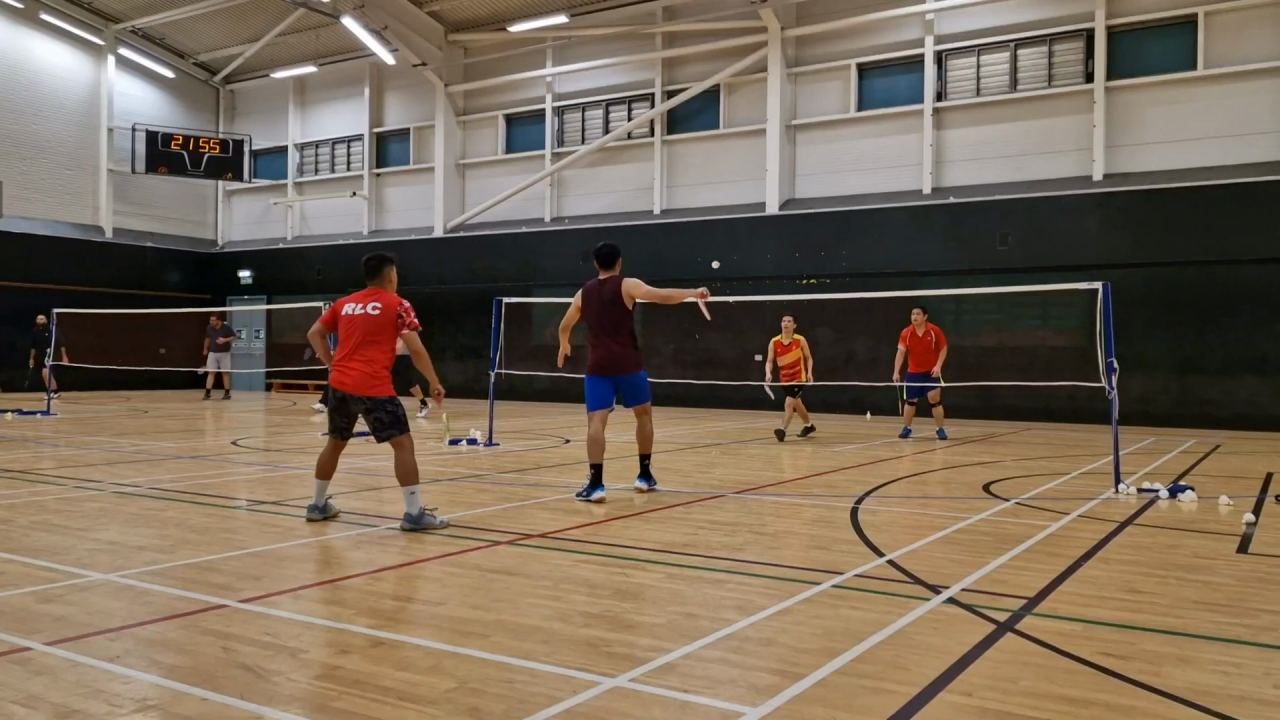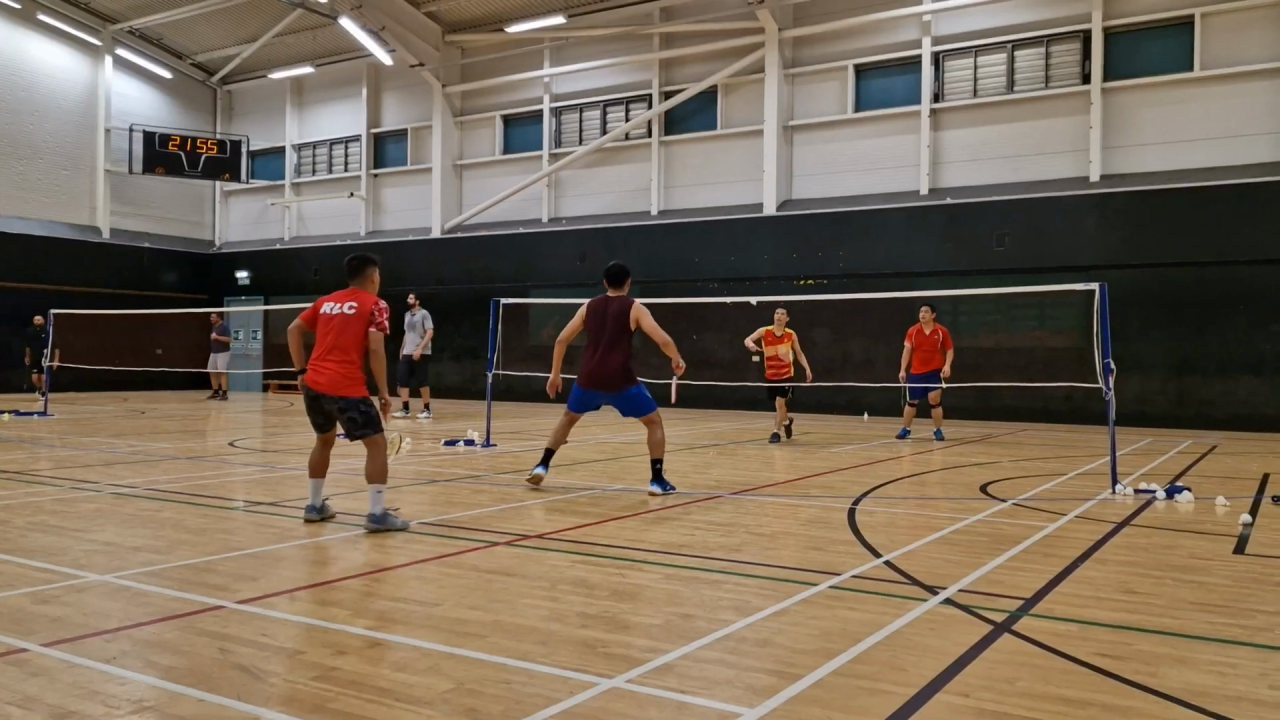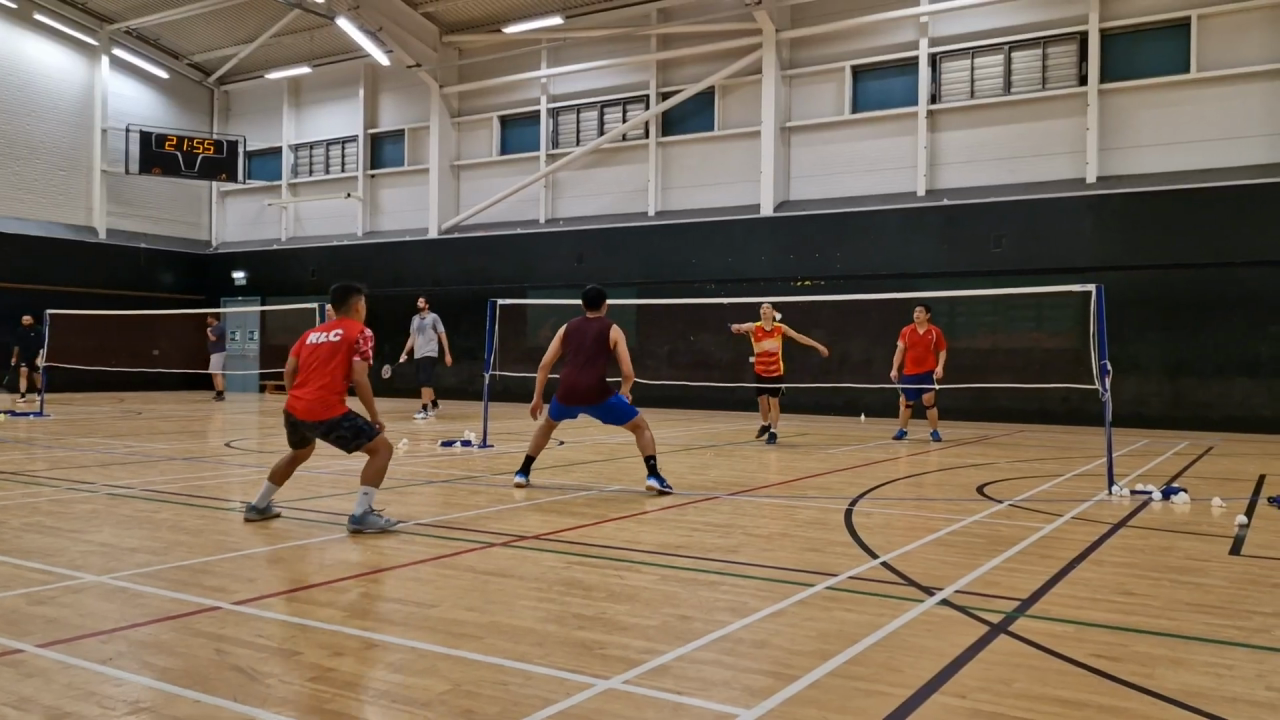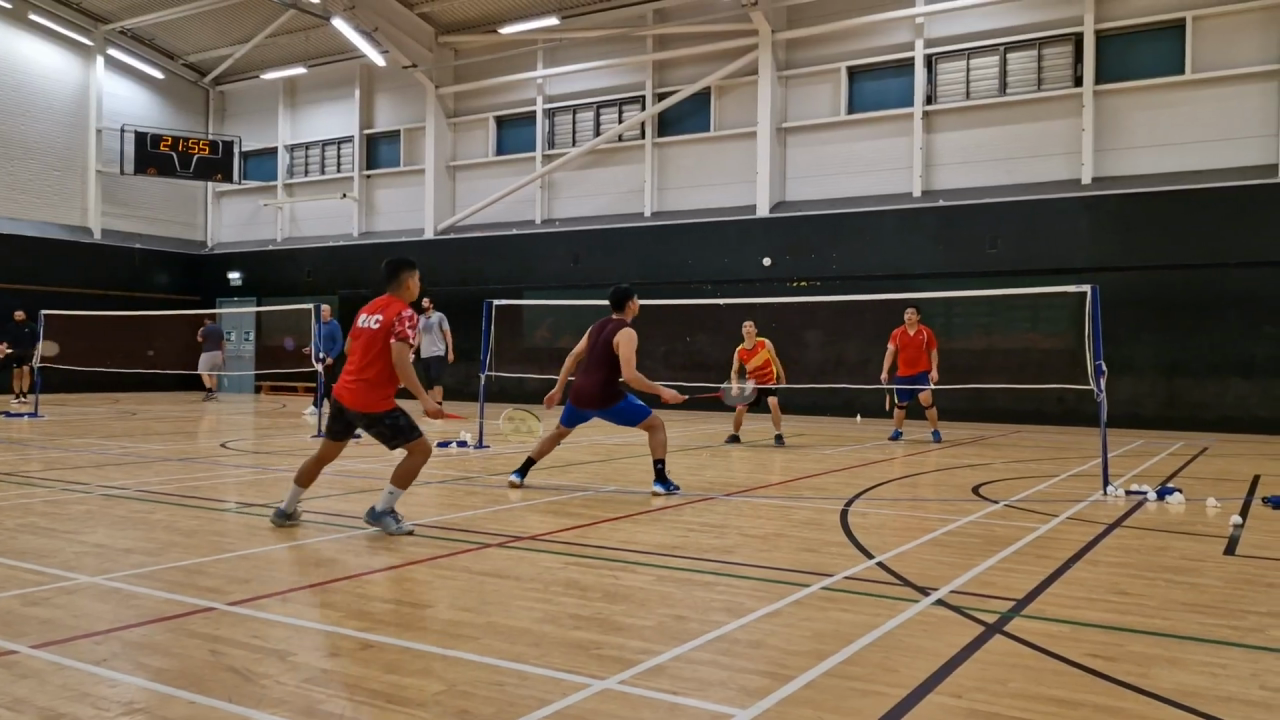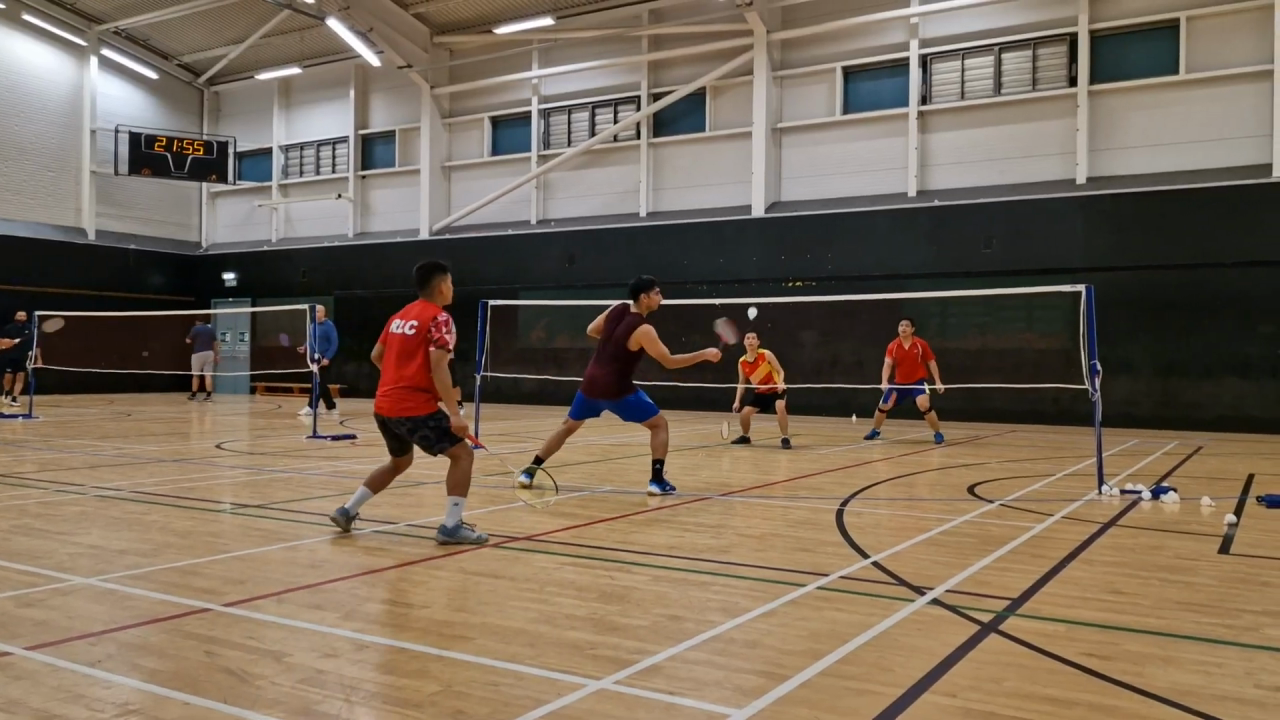
dt=0.3s
person 1, frame 1
left shoulder: (344, 304)
right shoulder: (397, 305)
left elbow: (314, 334)
right elbow: (415, 348)
right wrist: (434, 382)
left hip: (340, 384)
right hip: (374, 388)
left knee: (335, 443)
right knee: (403, 445)
left ankle: (318, 504)
right ankle: (415, 513)
person 1, frame 2
left shoulder: (326, 302)
right shoulder: (375, 305)
left elbow: (293, 331)
right elbow: (376, 350)
left wrist: (302, 372)
right wrist: (384, 392)
left hip: (314, 384)
right hip: (346, 388)
left knee: (325, 441)
right knee: (378, 444)
left ankle: (315, 505)
right ankle: (377, 512)
person 1, frame 3
left shoulder: (312, 333)
right shoulder: (361, 333)
left elbow: (289, 371)
right elbow: (359, 379)
right wrist: (374, 417)
left hip: (295, 409)
right hip: (326, 410)
left knee: (299, 454)
right knee: (382, 448)
left ankle: (258, 506)
right ankle: (362, 514)
person 1, frame 4
left shoulder: (370, 309)
right shoulder: (404, 314)
right elbow: (401, 362)
right wrist: (426, 401)
left hip: (343, 395)
right hip: (374, 402)
left knee: (325, 453)
right knee: (420, 450)
left ankle: (285, 510)
right ankle: (382, 510)
person 1, frame 5
left shoulder: (400, 316)
right shoulder: (439, 318)
left elbow: (377, 356)
right elbow: (438, 368)
right wrist: (454, 414)
left hip: (384, 405)
right hip: (414, 408)
left knee: (399, 463)
right knee: (462, 455)
left ankle: (348, 510)
right ankle: (452, 526)
person 2, frame 1
left shoulder: (584, 292)
right shoulder: (627, 285)
left elbow: (564, 327)
right elbow: (661, 297)
left wrist: (563, 346)
right wrist: (694, 292)
left hip: (598, 366)
right hip: (628, 364)
left knee: (597, 422)
right knee: (644, 415)
left ankle: (596, 483)
right ankle: (644, 475)
person 2, frame 2
left shoulder: (589, 306)
right shoulder: (635, 308)
left elbow: (562, 340)
right elbow: (663, 340)
left wrist: (555, 373)
right wrist: (677, 359)
left hip: (589, 379)
right hip: (620, 380)
left knee: (568, 419)
right knee: (654, 423)
left ankle: (542, 465)
right ankle: (658, 480)
person 2, frame 3
left shoulder: (567, 327)
right shoulder: (613, 330)
left elbow: (544, 364)
right elbow: (628, 372)
left wrist: (537, 398)
right wrist: (625, 391)
left hip: (567, 393)
right hip: (597, 393)
left knee: (547, 424)
right knee: (641, 426)
left ankle: (523, 472)
right ankle: (653, 475)
person 2, frame 4
left shoulder: (599, 325)
right shoulder: (627, 333)
left elbow: (573, 356)
right elbow: (630, 377)
left wrist: (558, 389)
right wrist: (662, 390)
left hip: (579, 395)
right hip: (607, 398)
left knee: (559, 432)
right knee: (656, 425)
left ankle: (519, 473)
right ankle: (661, 480)
person 2, frame 5
left shoulder: (616, 309)
right shoulder: (643, 330)
left elbow: (591, 330)
right elbow: (670, 362)
right wrist: (705, 354)
left hip: (590, 384)
right hip: (617, 390)
left knee: (567, 427)
right knee: (659, 425)
left ankle: (529, 472)
right ankle: (657, 480)
